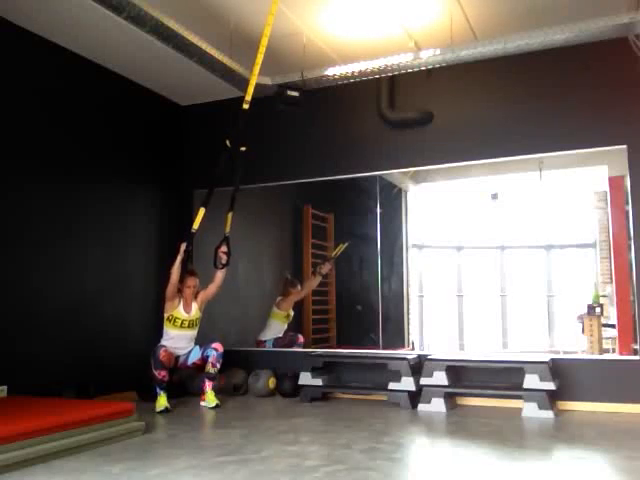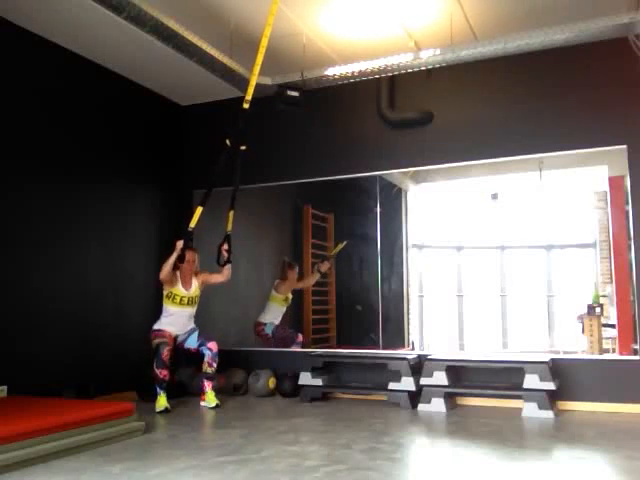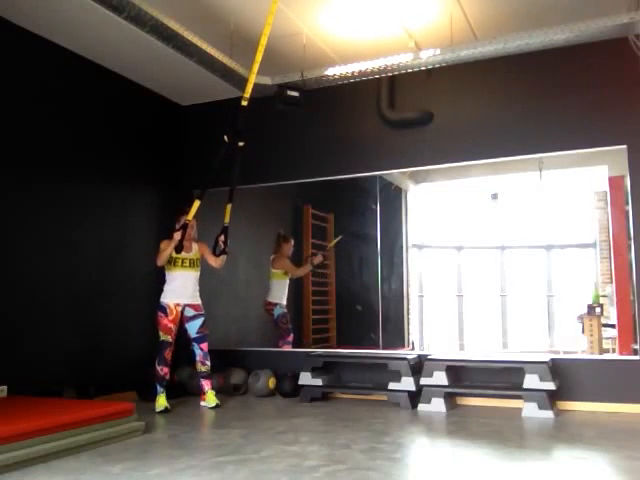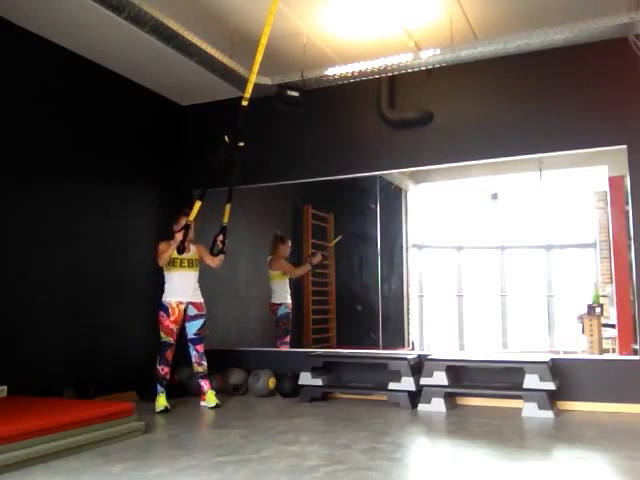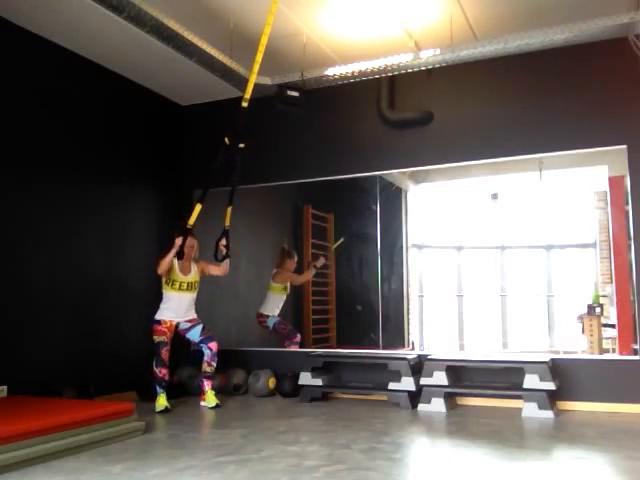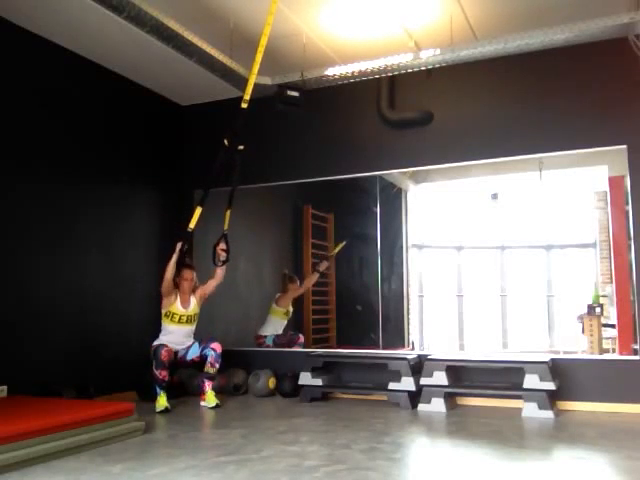
dt=0.5s
person 1, frame 1
left shoulder: (200, 301)
right shoulder: (172, 301)
left elbow: (217, 283)
right elbow: (172, 280)
left wrist: (223, 261)
right wrist: (180, 256)
left hip: (188, 354)
right hip: (168, 352)
left knee: (216, 348)
right knee: (161, 353)
left ankle: (207, 394)
right ankle: (161, 396)
person 1, frame 2
left shoulder: (200, 279)
right shoulder: (171, 277)
left elbow: (224, 277)
right elbow: (162, 276)
left wrist: (226, 258)
right wrist: (176, 253)
left hip: (186, 330)
right hip: (163, 330)
left knee: (211, 347)
right knee: (163, 351)
left ankle: (207, 394)
right ankle: (161, 396)
person 1, frame 3
left shoulder: (200, 247)
right shoulder: (167, 244)
left elbow: (218, 264)
right elbow: (159, 261)
right wrist: (174, 242)
left hip: (193, 304)
right hip: (169, 304)
left knee: (202, 345)
right knee: (166, 347)
left ankle: (207, 393)
right ankle: (161, 395)
person 1, frame 4
left shoulder: (198, 249)
right shoulder: (166, 245)
left elbow: (215, 263)
right elbow: (161, 262)
left wrist: (221, 248)
right wrist: (176, 243)
left hip: (195, 303)
right hip: (172, 303)
left knee: (197, 347)
right knee: (167, 347)
left ankle: (206, 393)
right ankle: (161, 395)
person 1, frame 5
left shoulder: (199, 266)
right shoulder: (169, 262)
left elbow: (222, 271)
right elbow: (160, 271)
left wrist: (224, 252)
right wrist: (175, 249)
left hip: (188, 318)
right hip: (165, 318)
left knee: (211, 345)
right knee: (162, 350)
left ankle: (206, 393)
right ankle: (161, 396)
person 1, frame 6
left shoulder: (198, 296)
right shoulder: (170, 297)
left elbow: (217, 279)
right elbow: (167, 278)
left wrist: (222, 257)
right wrist: (176, 254)
left hip: (187, 348)
right hip: (165, 346)
left knee: (215, 348)
right knee: (162, 353)
left ankle: (206, 394)
right ankle: (161, 396)
